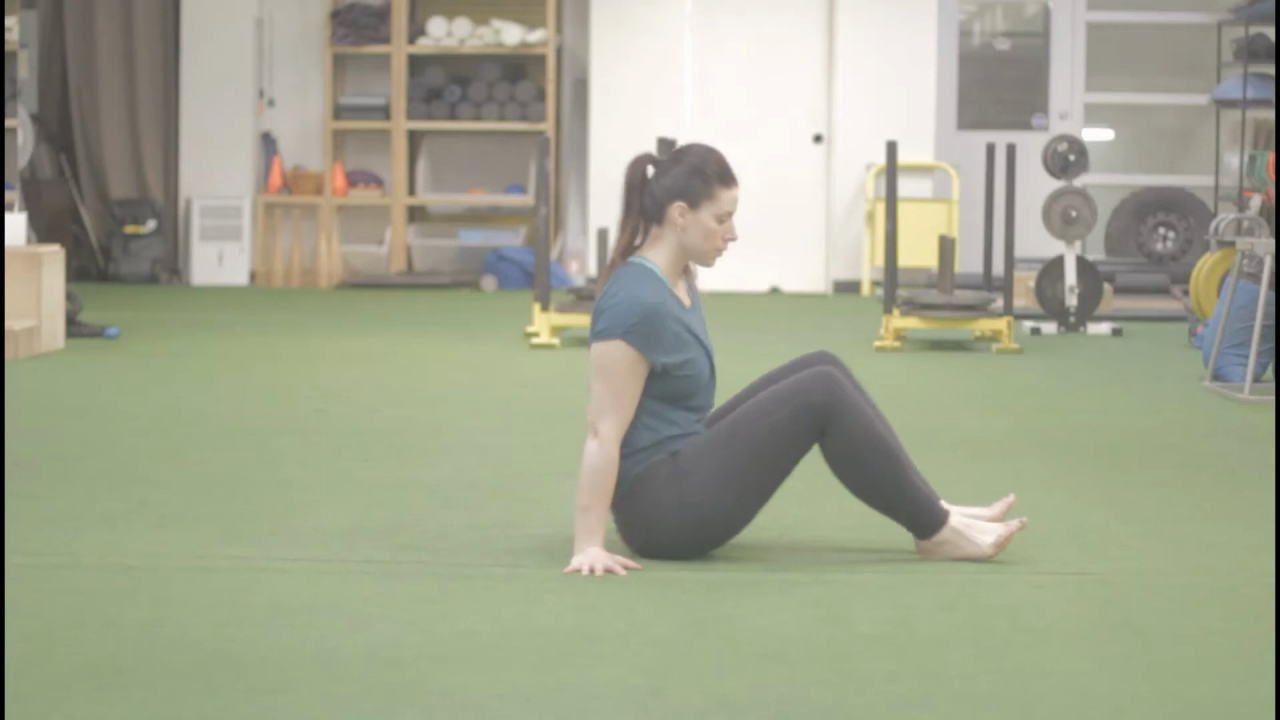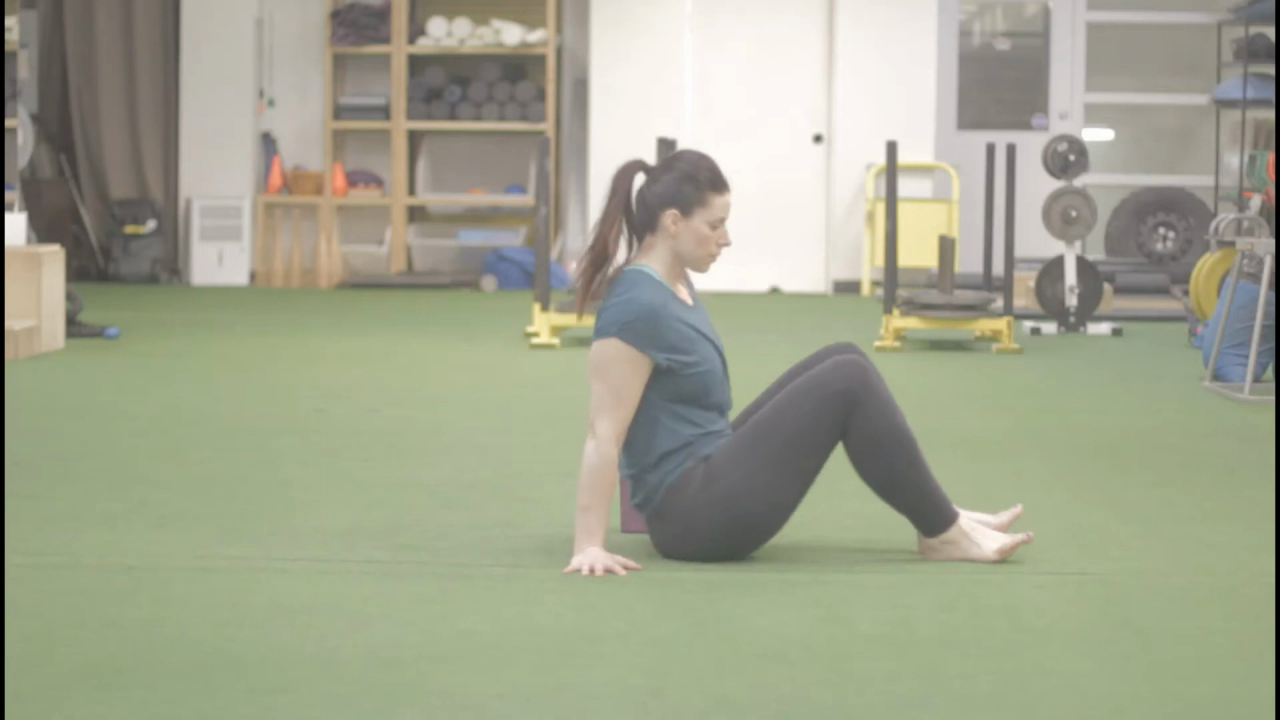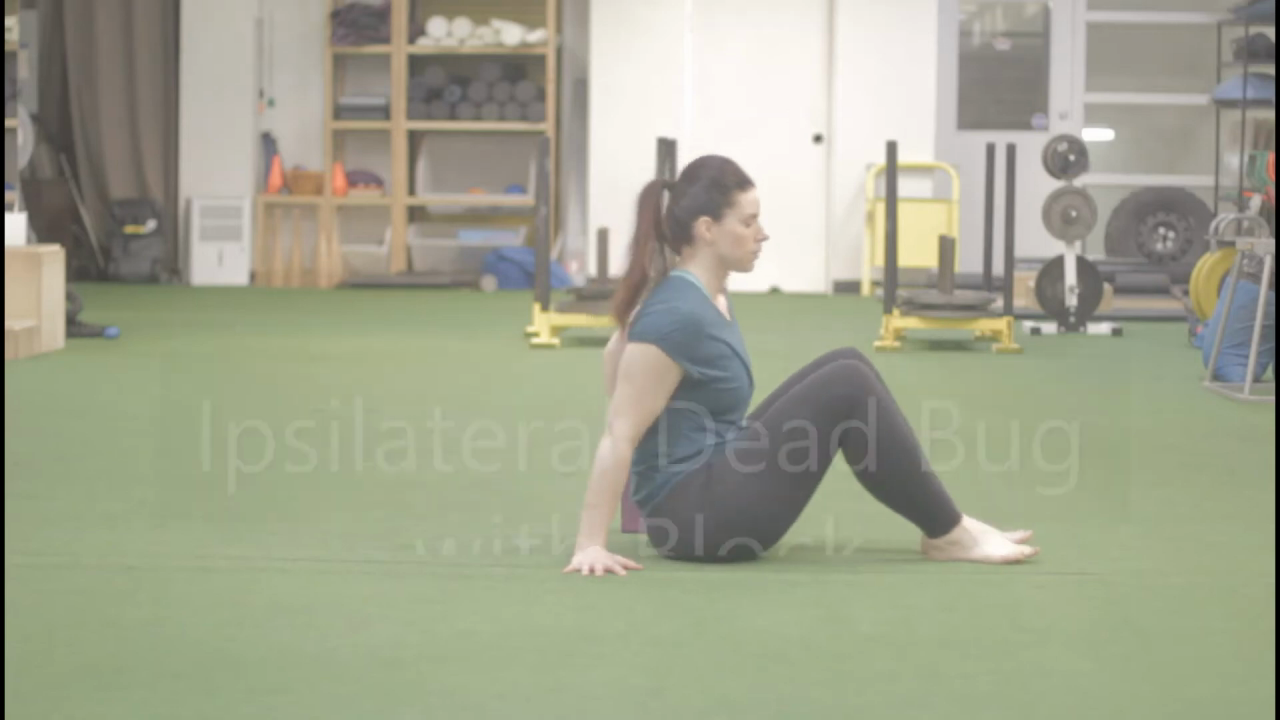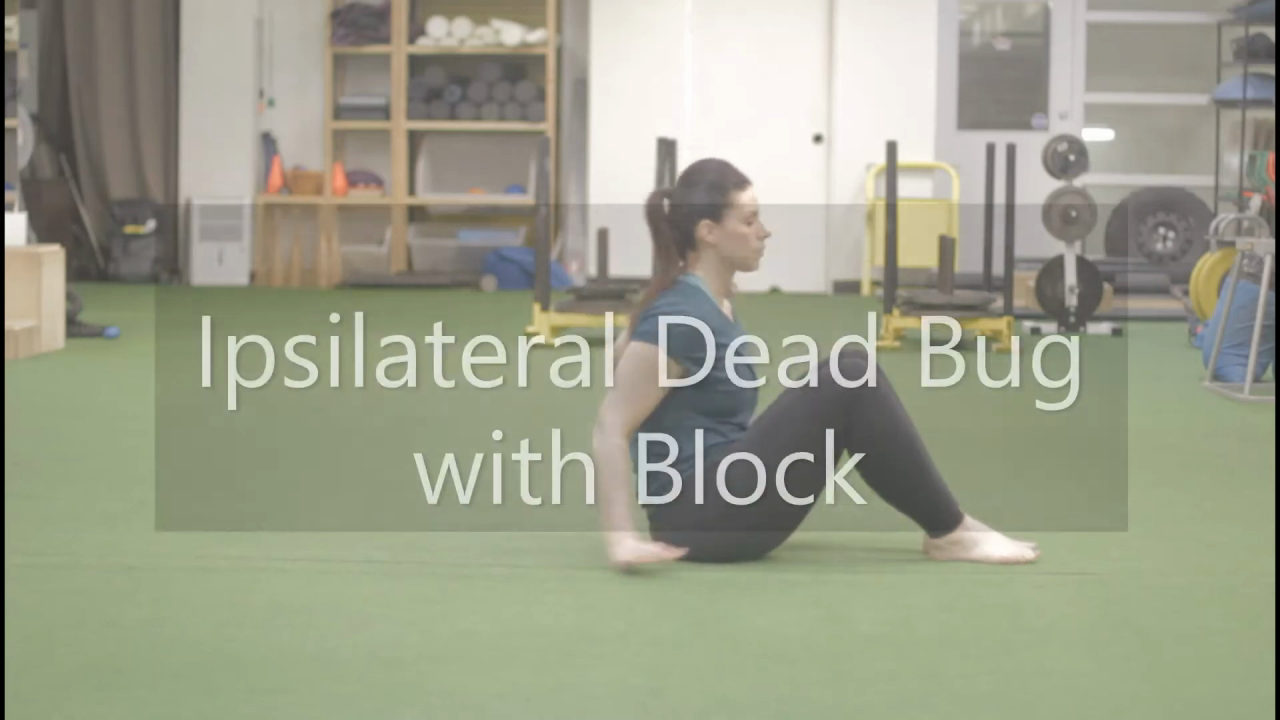
dt=0.2s
person 1, frame 1
left shoulder: (675, 278)
right shoulder: (637, 302)
right elbow: (602, 432)
right wrist: (589, 545)
left hip: (680, 470)
right hip: (660, 506)
left knee: (823, 369)
right knee: (822, 395)
left ankle: (932, 509)
right ankle: (936, 533)
person 1, frame 2
left shoulder: (671, 283)
right shoulder: (638, 306)
right elbow: (603, 434)
right wrist: (588, 545)
left hip: (709, 475)
right hip: (694, 512)
left knee: (842, 360)
right knee: (849, 381)
left ankle: (942, 515)
right ankle: (943, 534)
person 1, frame 3
left shoulder: (701, 293)
right shoulder: (679, 314)
left elbow: (616, 355)
right elbow: (618, 434)
right wrist: (590, 544)
left hip: (714, 482)
right hip: (696, 516)
left knee: (845, 367)
right knee: (847, 386)
left ankle: (945, 519)
right ankle: (947, 534)
person 1, frame 4
left shoulder: (702, 296)
right shoulder: (682, 318)
left elbow: (622, 354)
right elbow: (610, 429)
right wrist: (622, 534)
left hip: (723, 489)
right hip: (697, 512)
left knee: (853, 367)
right knee: (851, 385)
left ankle: (948, 521)
right ankle: (950, 533)
